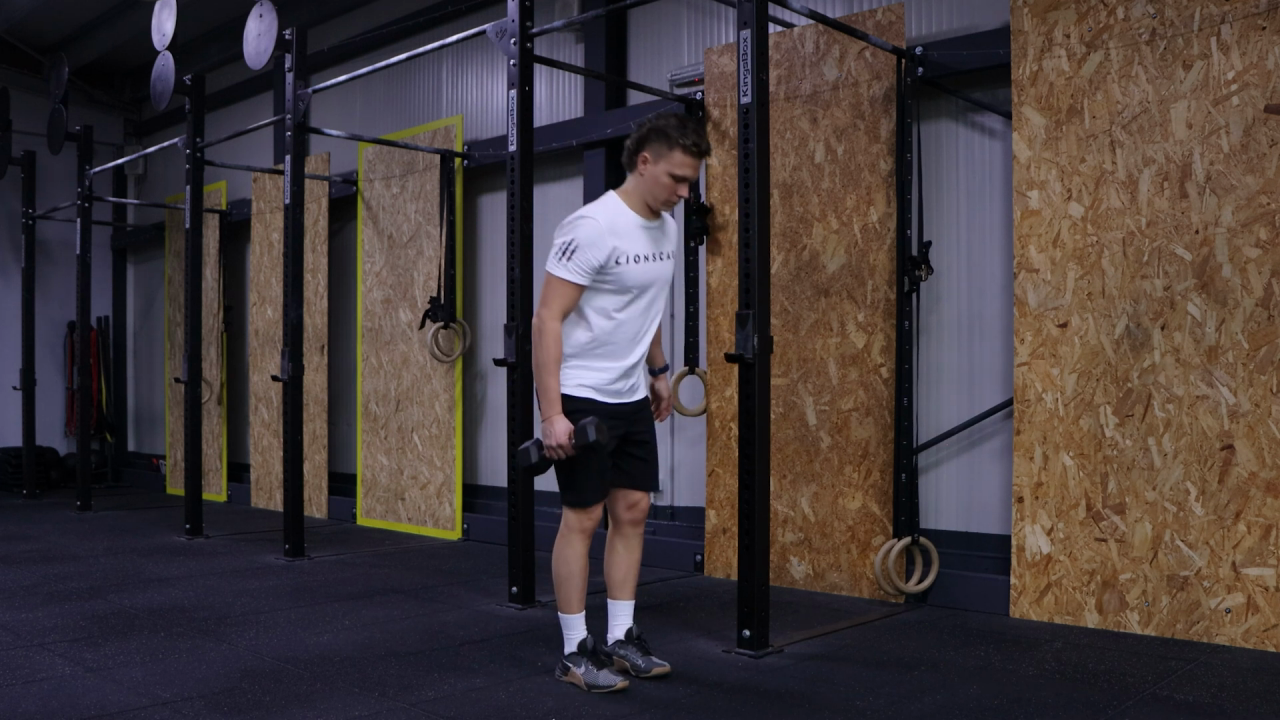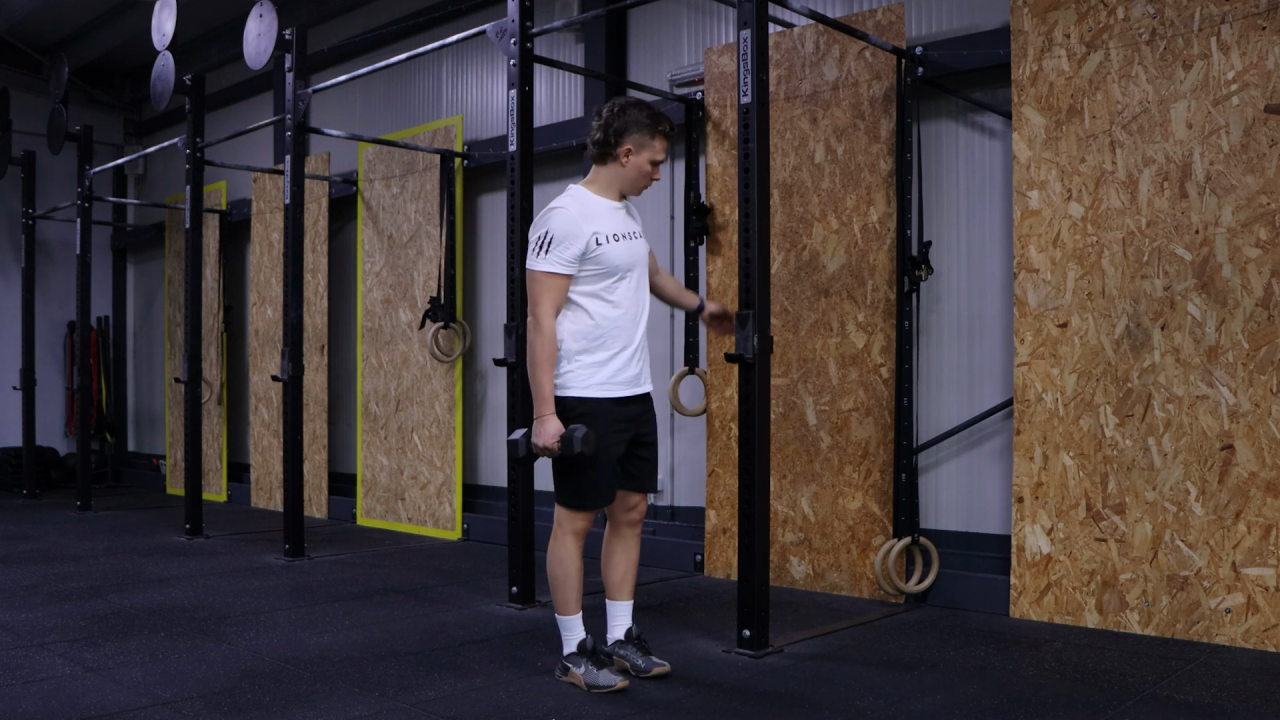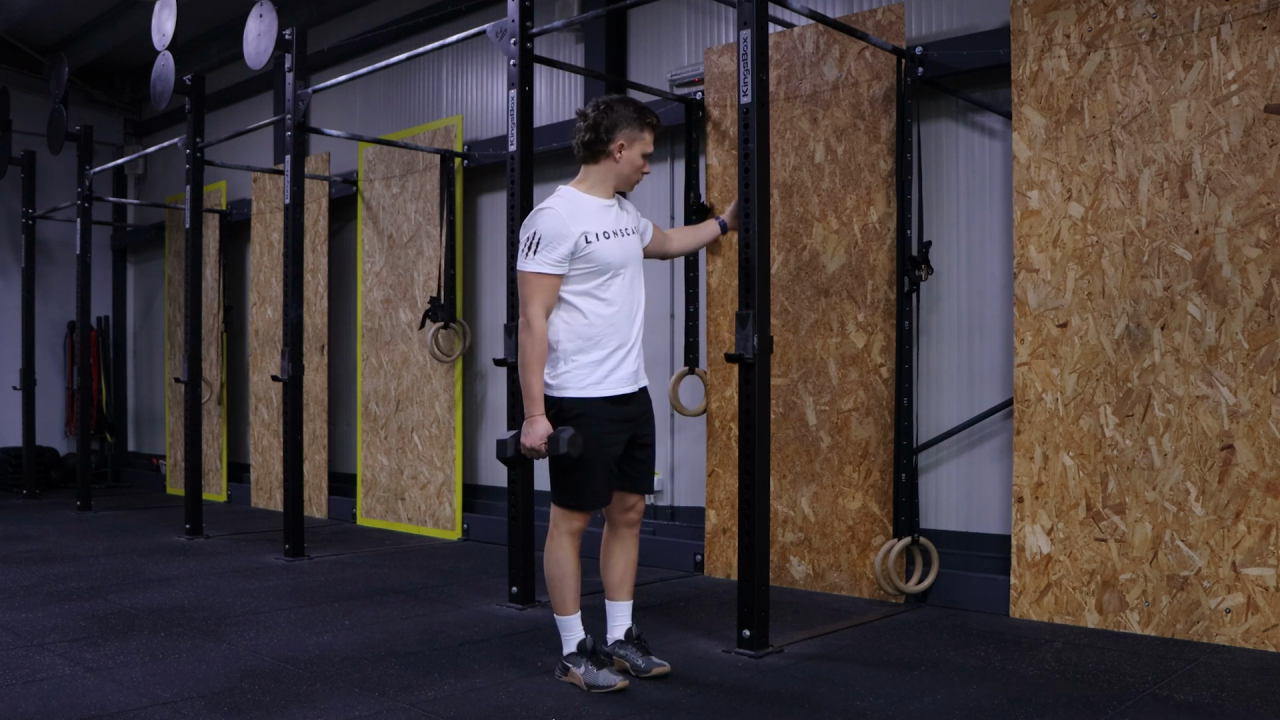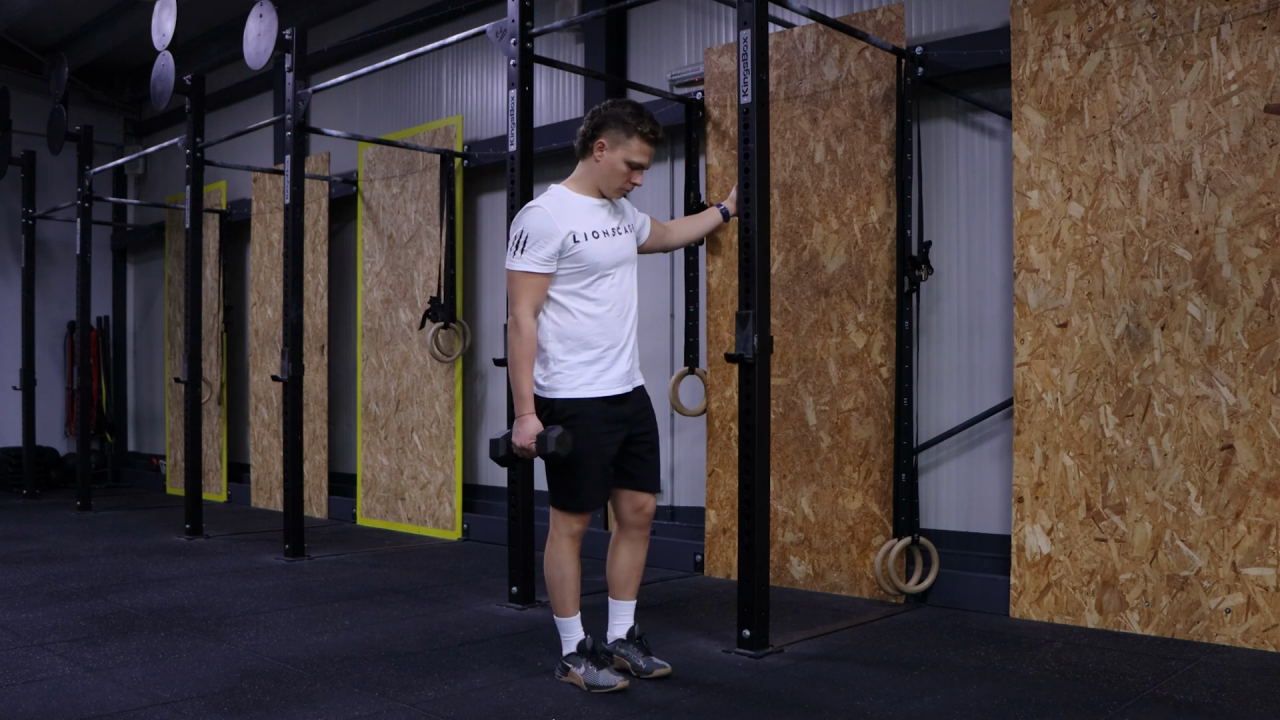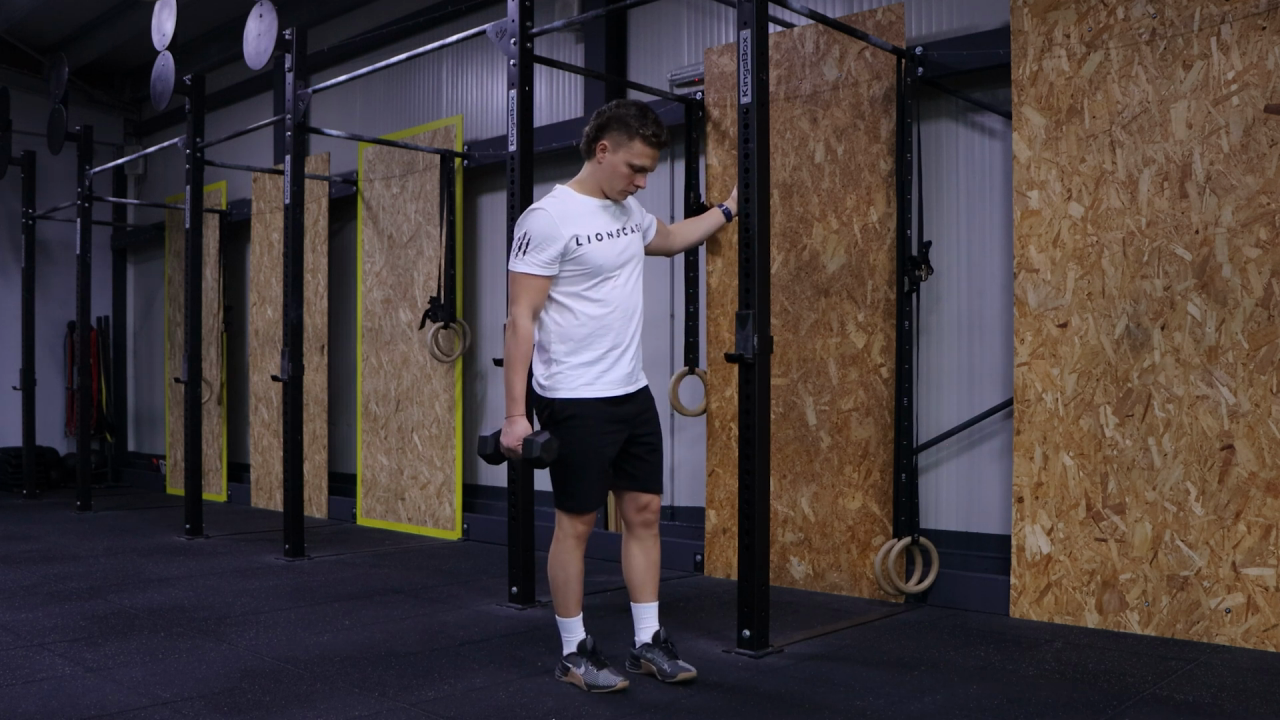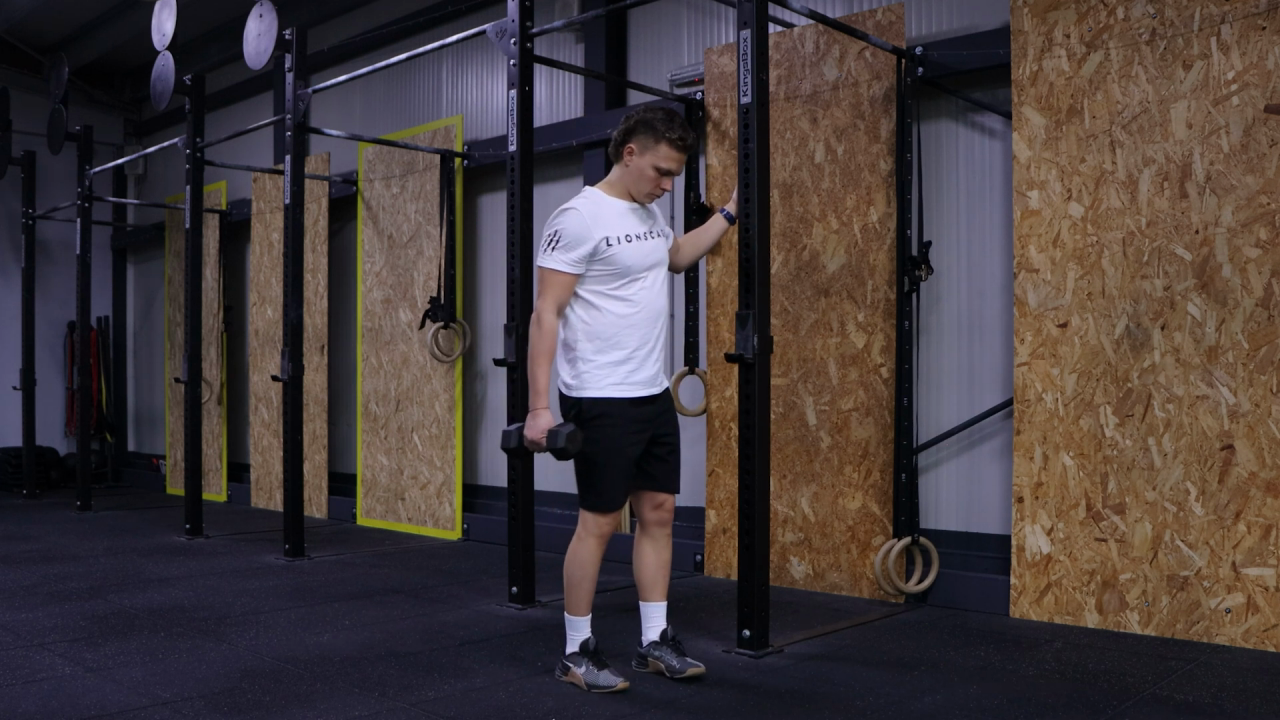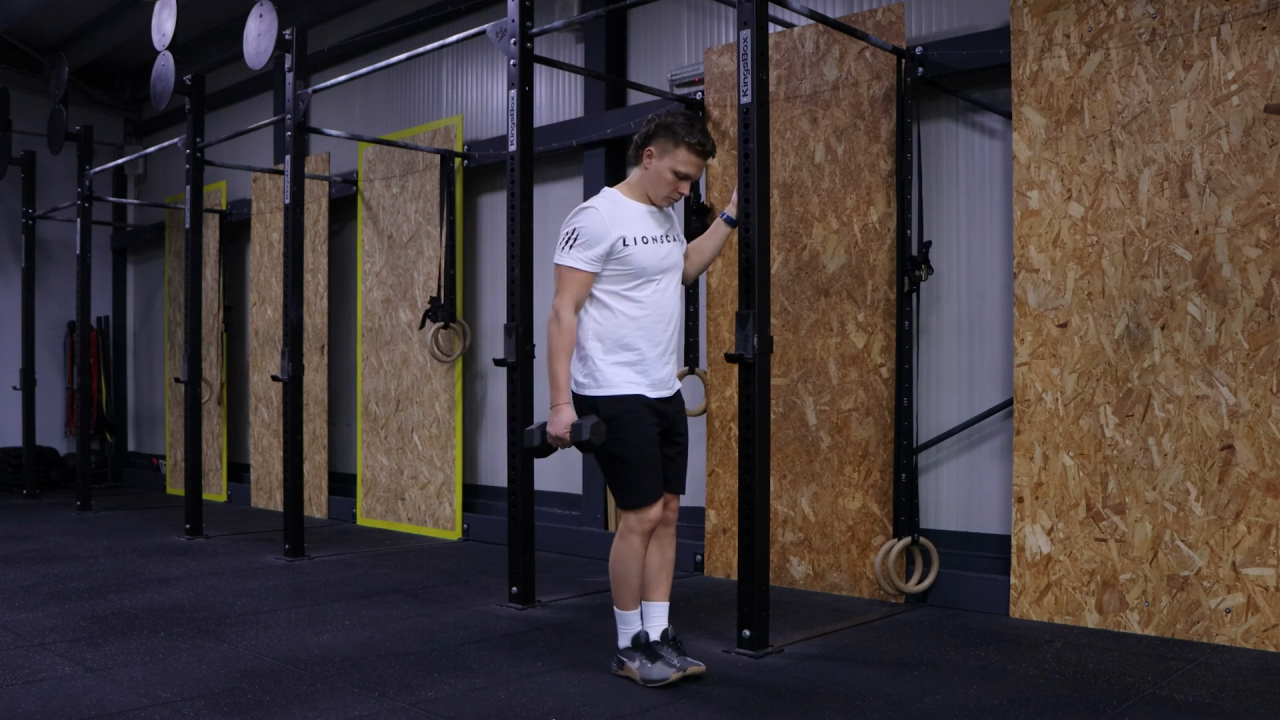
dt=0.4s
person 1, frame 1
left shoulder: (666, 229)
right shoulder: (593, 227)
right elbow: (548, 320)
left wrist: (660, 371)
right wrist: (551, 414)
left hip: (632, 396)
right hip: (581, 397)
left knee: (633, 513)
right knee: (583, 517)
left ankle: (621, 639)
right ankle: (575, 652)
person 1, frame 2
left shoulder: (625, 215)
right shoulder: (565, 217)
right elbow: (542, 319)
left wrist: (697, 305)
right wrist: (545, 412)
left hip: (635, 394)
right hip: (586, 399)
left knee: (630, 513)
right knee: (576, 521)
left ankle: (620, 639)
right ankle: (574, 651)
person 1, frame 3
left shoulder: (622, 213)
right shoulder: (556, 217)
left elbow: (666, 241)
right elbow: (533, 320)
left wrist: (725, 221)
right wrist: (534, 413)
left hip: (631, 393)
right hip: (581, 400)
left knee: (628, 513)
right knee: (571, 521)
left ankle: (620, 638)
right ankle: (573, 650)
person 1, frame 4
left shoulder: (619, 212)
right shoulder: (545, 217)
left elbow: (666, 235)
right elbow: (521, 318)
left wrist: (727, 207)
right wrist: (525, 412)
left hip: (628, 392)
right hip: (574, 400)
left knee: (638, 512)
right knee: (571, 524)
left ankle: (621, 638)
right ankle: (573, 651)
person 1, frame 5
left shoulder: (627, 210)
right shoulder: (550, 218)
left elbow: (668, 238)
right elbow: (521, 320)
left wrist: (730, 207)
right wrist: (515, 413)
left hip: (633, 392)
right hip: (577, 401)
left knee: (644, 514)
right knee: (577, 524)
left ankle: (648, 643)
right ankle: (574, 652)
person 1, frame 6
left shoulder: (648, 215)
right shoulder: (580, 217)
left elbow: (677, 256)
right elbow: (546, 315)
left wrist: (730, 212)
right wrist: (539, 406)
left hip: (654, 393)
right hip: (601, 399)
left knee: (658, 512)
right knee: (599, 522)
left ankle: (654, 641)
right ankle: (577, 651)
person 1, frame 7
left shoulder: (665, 218)
right shoulder: (598, 218)
left elbow: (685, 268)
right elbow: (563, 313)
left wrist: (731, 216)
right wrist: (561, 402)
left hip: (664, 393)
right hip: (613, 395)
left knee: (665, 516)
right knee: (641, 517)
left ankle: (657, 635)
right ankle: (629, 645)
